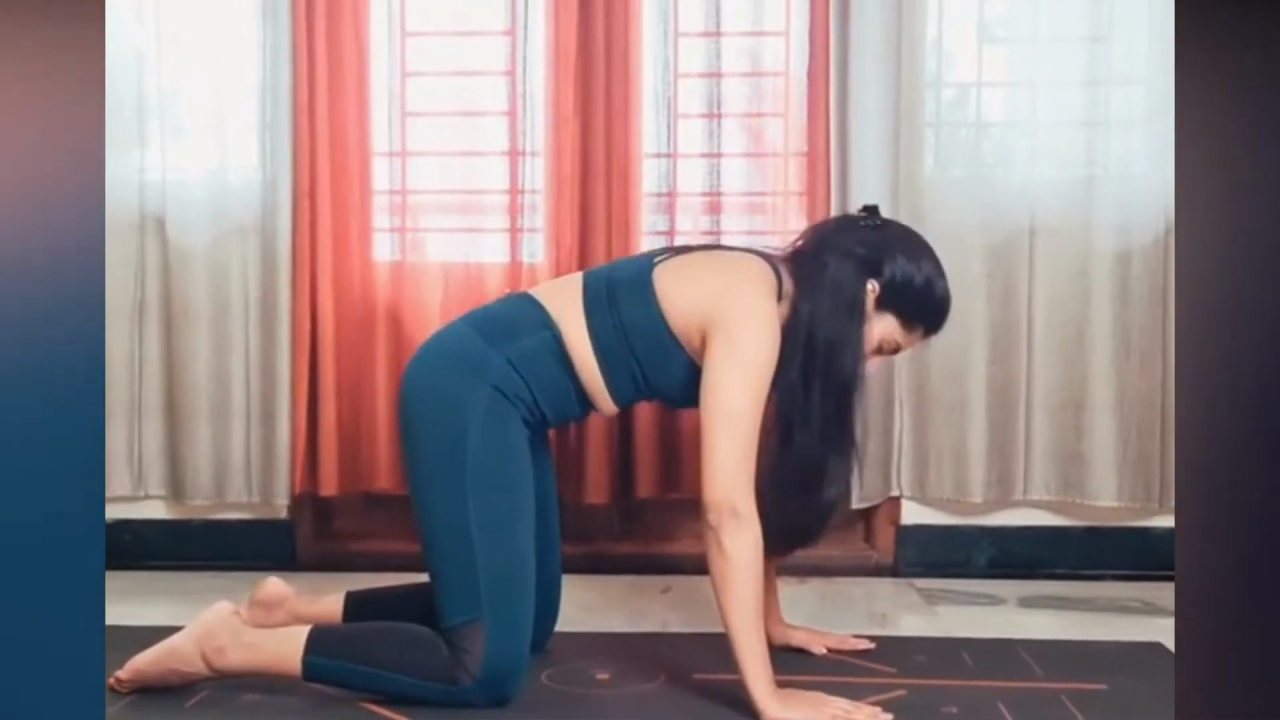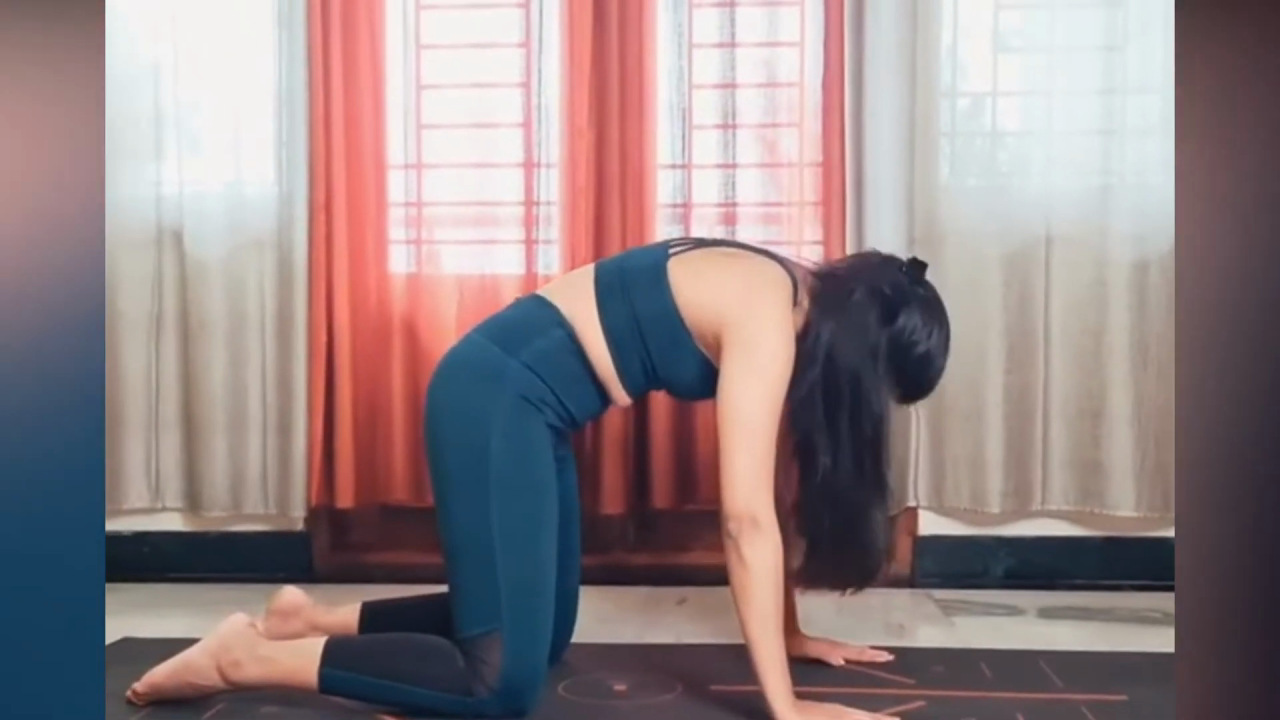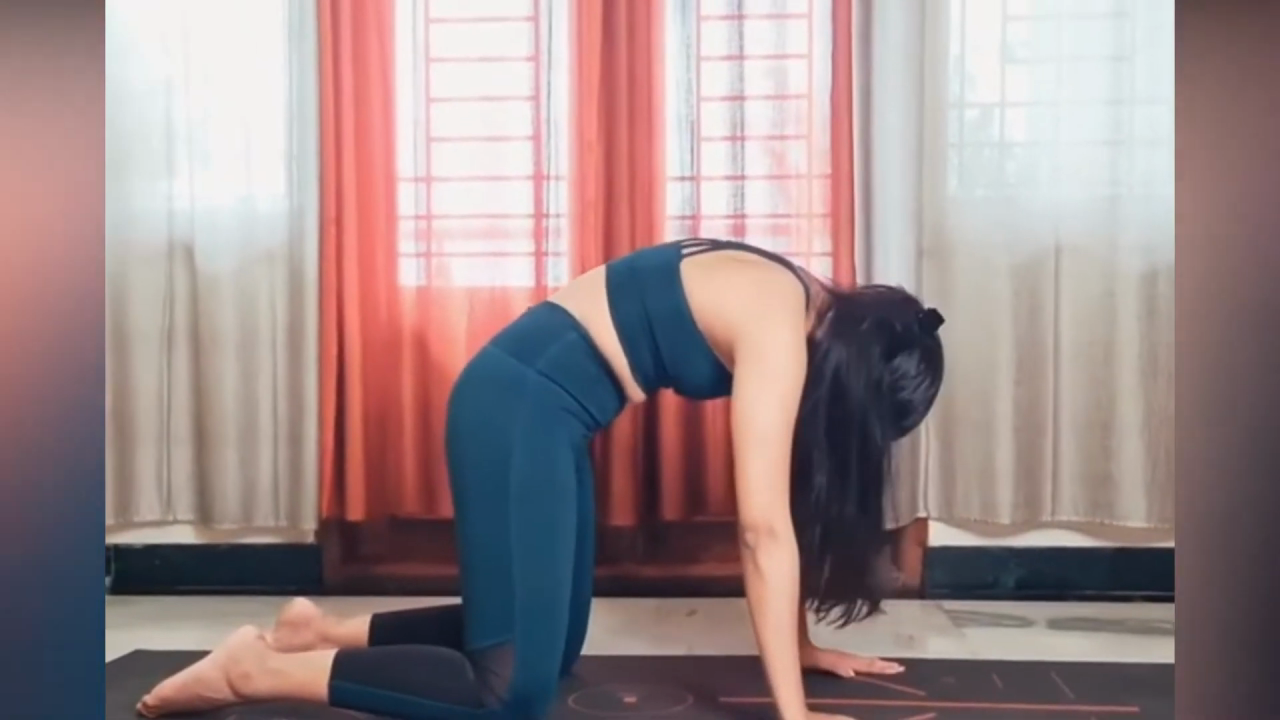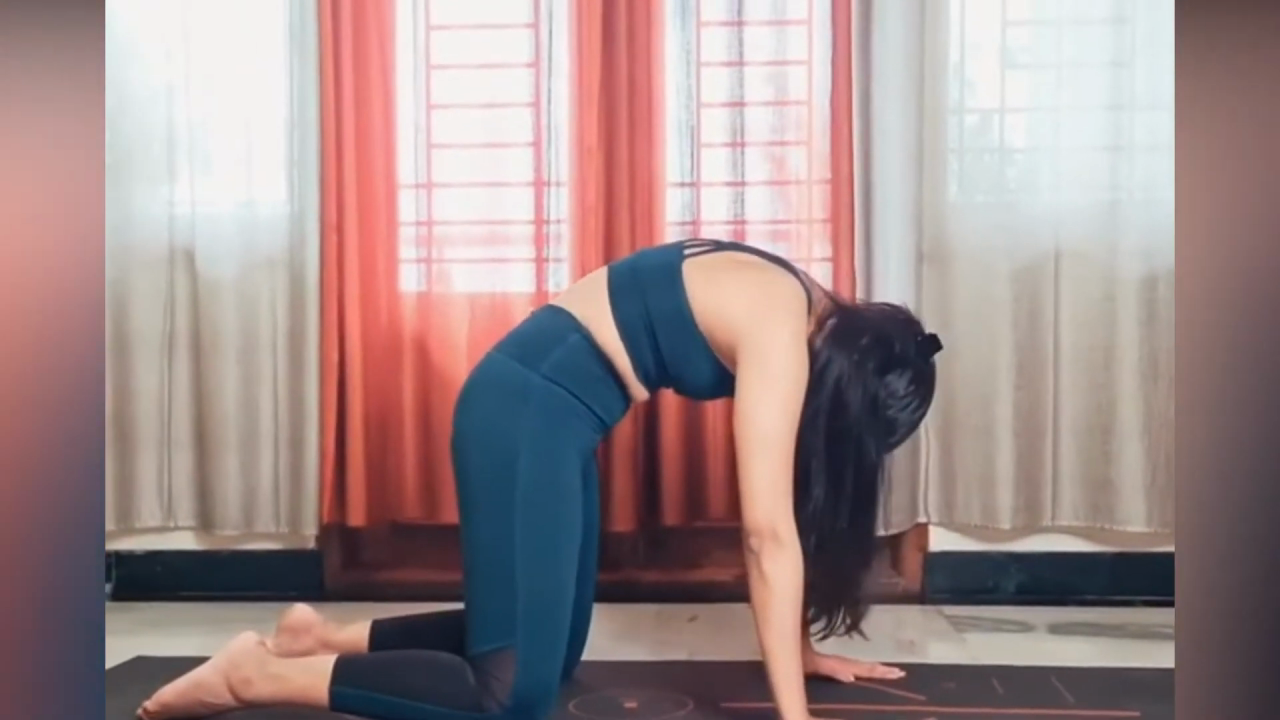
dt=0.3s
person 1, frame 1
left shoulder: (768, 298)
right shoulder: (753, 309)
left elbow: (748, 486)
right elbow: (728, 510)
left wrist: (772, 621)
left hip: (497, 395)
right hip: (469, 392)
left knee: (528, 621)
left ankle: (297, 607)
right ankle: (236, 644)
person 1, frame 2
left shoulder: (795, 303)
right shoulder: (768, 317)
left elbow: (772, 490)
right elbow: (748, 519)
left wrist: (788, 633)
left hip: (526, 401)
right hip: (494, 398)
left knee: (539, 631)
left ankle: (314, 618)
person 1, frame 3
left shoulder: (803, 310)
right shoulder: (779, 328)
left elbow: (784, 498)
right elbow: (765, 528)
left wrist: (798, 643)
left hip: (542, 409)
right hip: (517, 409)
left knee: (551, 642)
left ankle: (324, 630)
person 1, frame 4
left shoulder: (814, 318)
right shoulder: (781, 334)
left elbow: (785, 511)
right elbow: (769, 532)
left wrist: (798, 648)
left hip: (549, 411)
right hip: (524, 413)
left knee: (550, 646)
left ankle: (325, 638)
